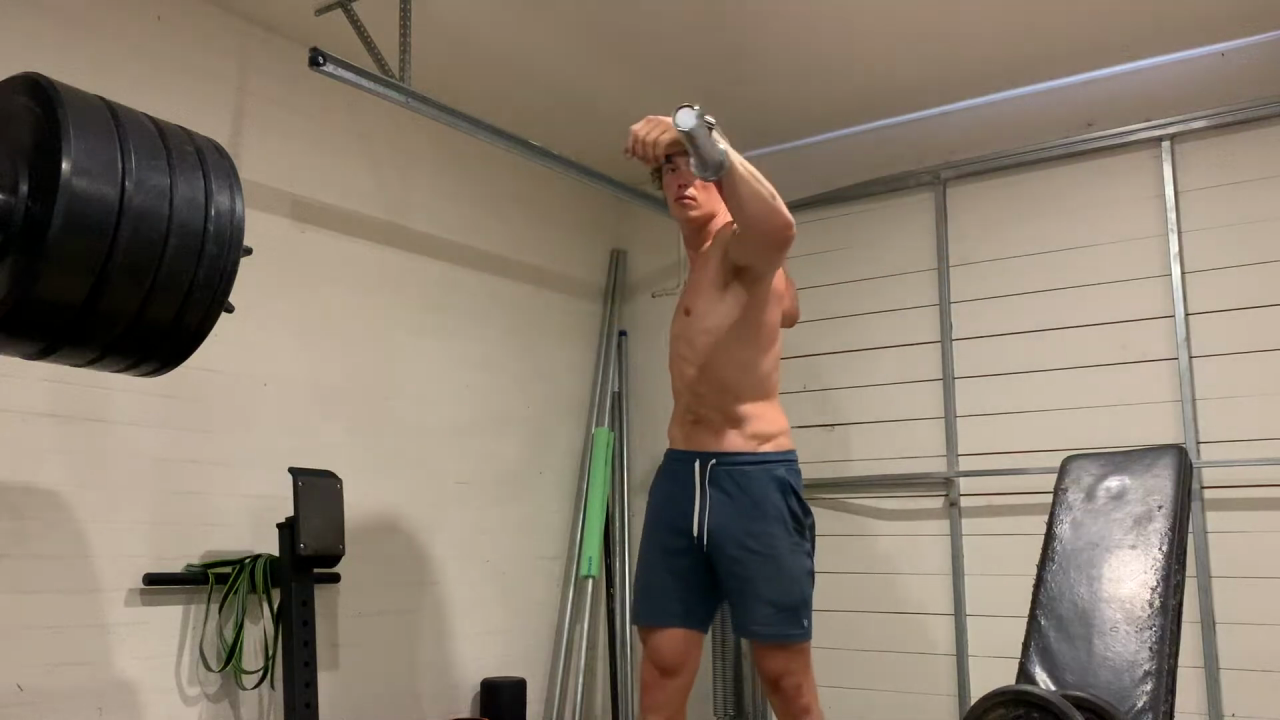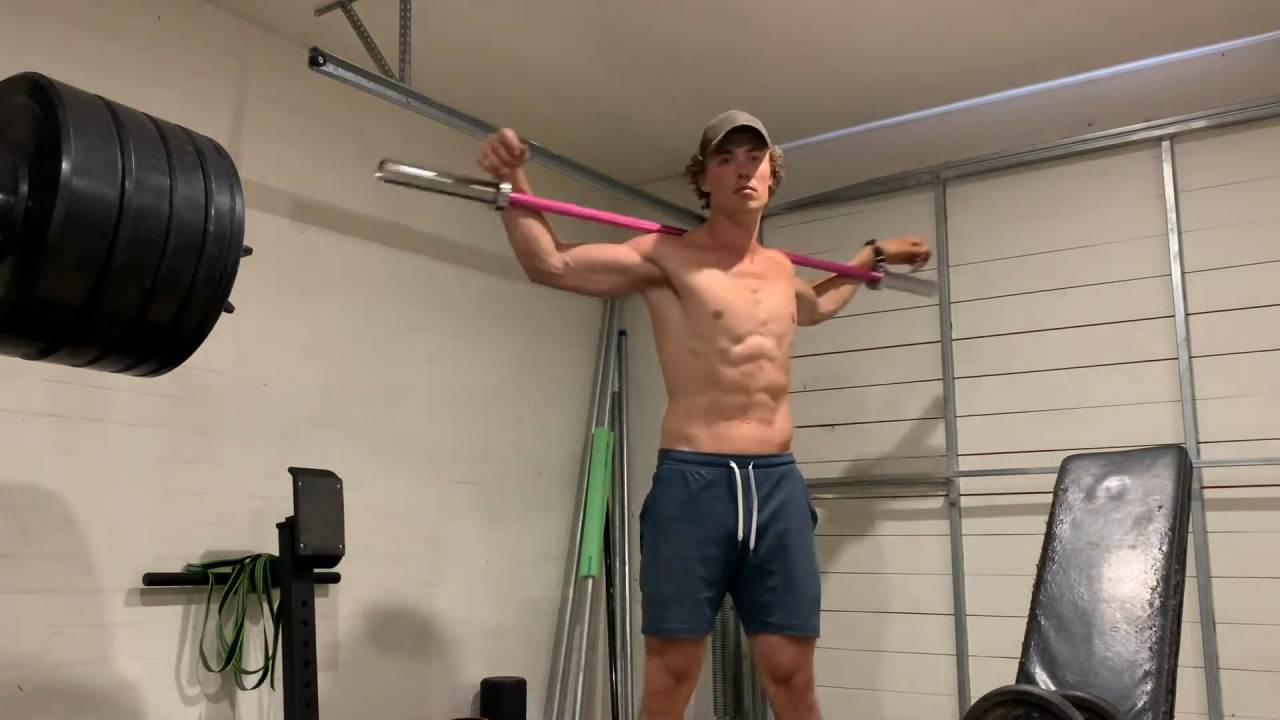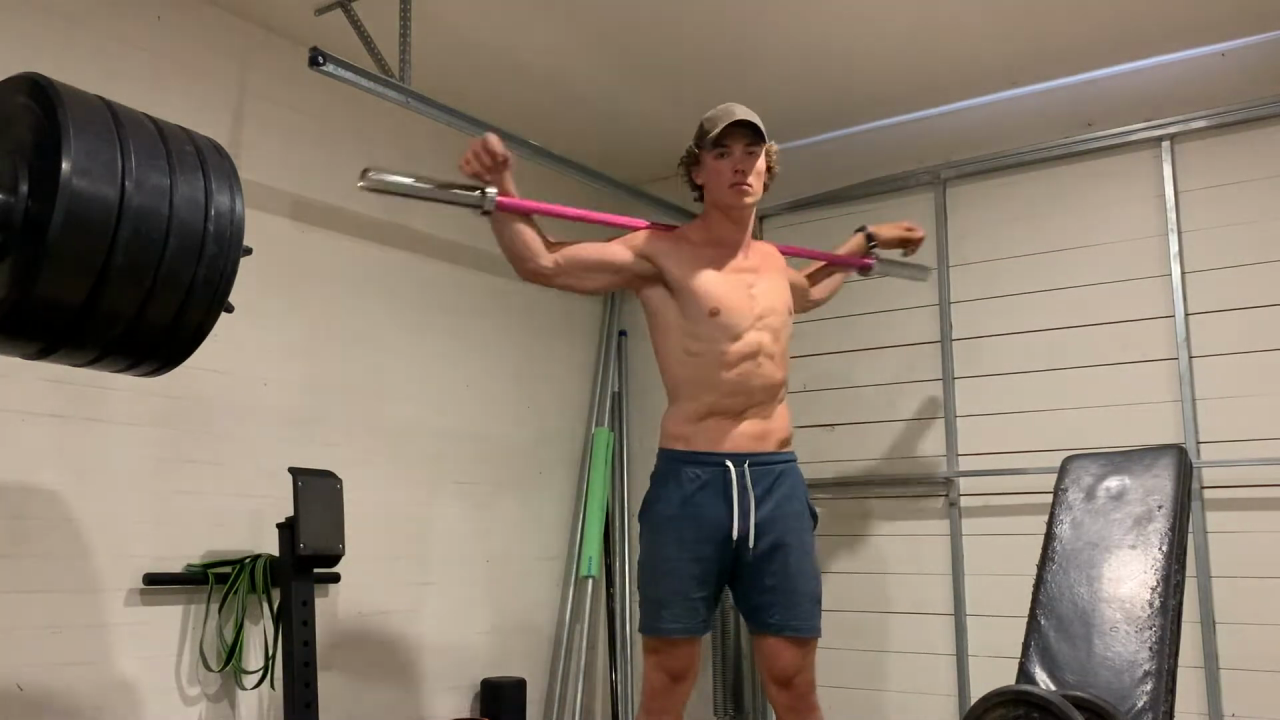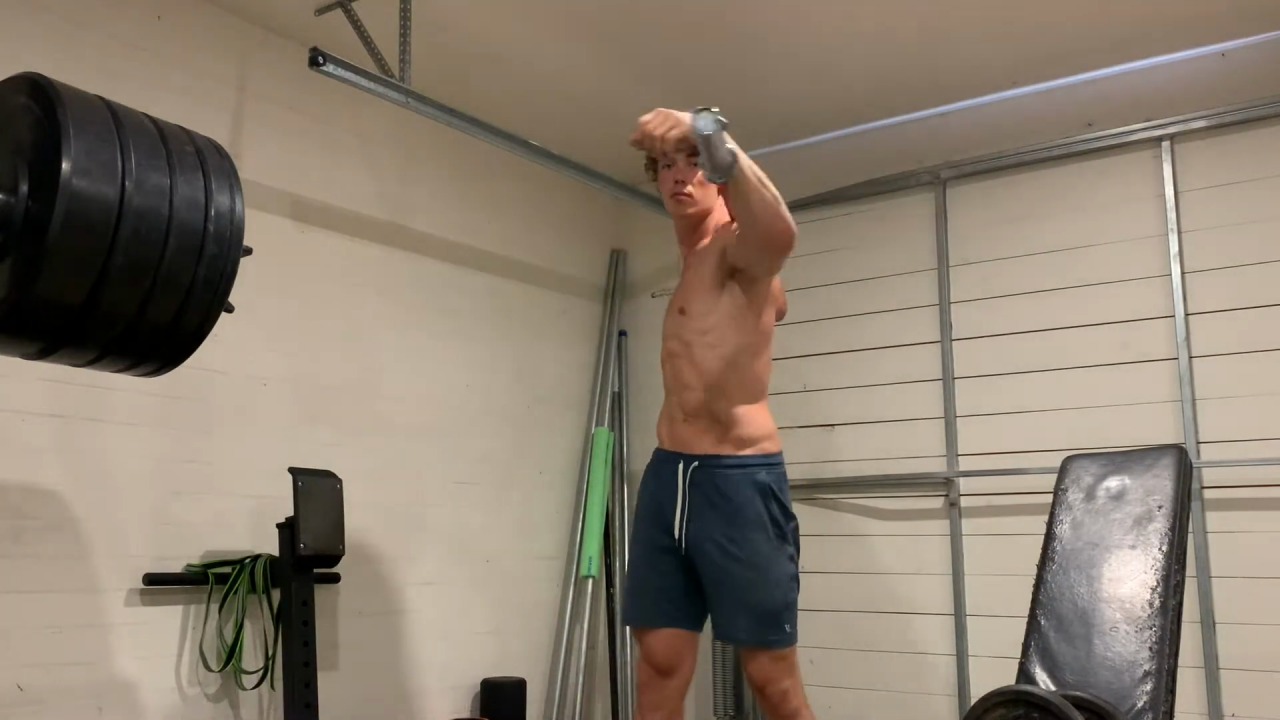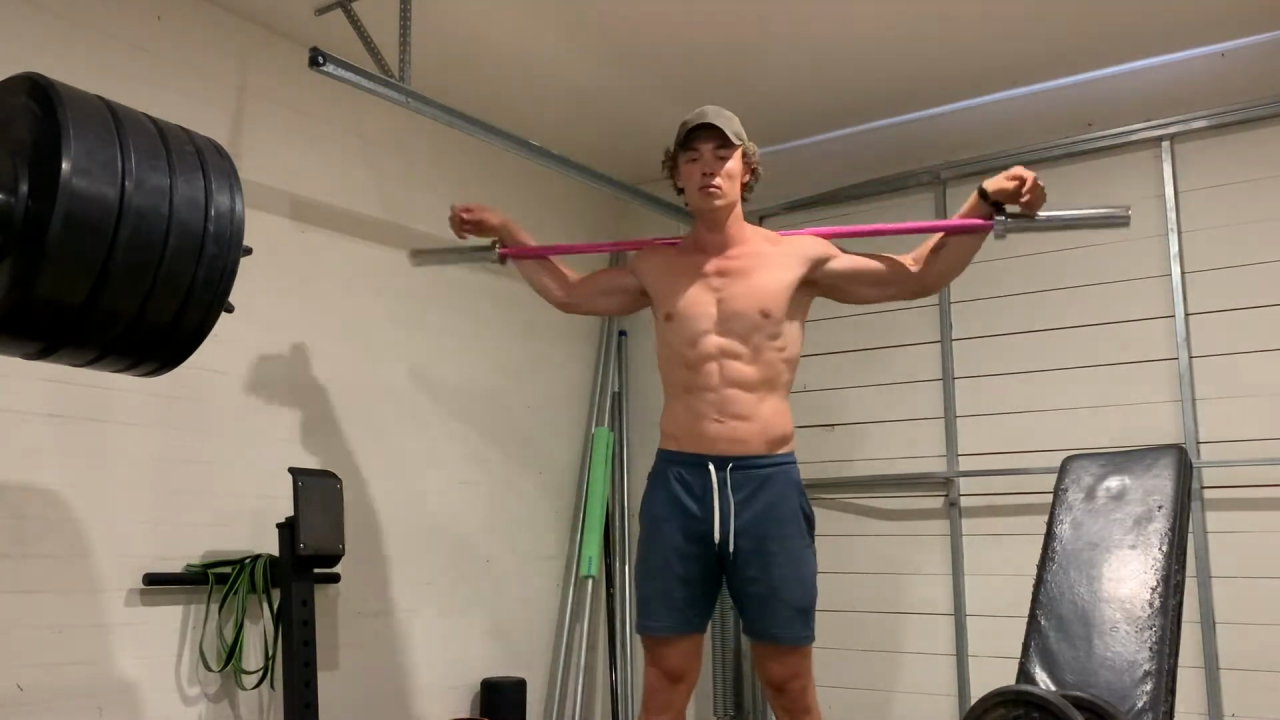
dt=1s
person 1, frame 1
left shoulder: (740, 243)
right shoulder: (710, 265)
left elbow: (778, 226)
right elbow: (784, 305)
left hip: (755, 477)
right hip: (681, 476)
right knee: (663, 666)
person 1, frame 2
left shoulder: (780, 269)
right shoulder: (667, 256)
right elbow: (551, 265)
left wrist: (873, 257)
right wrist: (510, 179)
left hip: (778, 484)
right hip: (691, 482)
person 1, frame 3
left shoulder: (773, 262)
right shoulder: (659, 251)
right elbow: (541, 263)
left wrist: (869, 242)
right wrist: (499, 187)
left hip: (777, 483)
right hip: (689, 483)
person 1, frame 4
left shoulder: (740, 243)
right shoulder: (700, 265)
left elbow: (778, 232)
right elbow: (773, 300)
left wrist: (711, 136)
left hip: (741, 480)
right hip: (668, 476)
right knee: (659, 665)
person 1, frame 5
left shoulder: (798, 256)
right shoulder: (657, 266)
left elbow: (921, 275)
right elbow: (575, 295)
left wrist: (983, 205)
right wrist: (516, 241)
left hip: (768, 483)
right hip: (679, 481)
